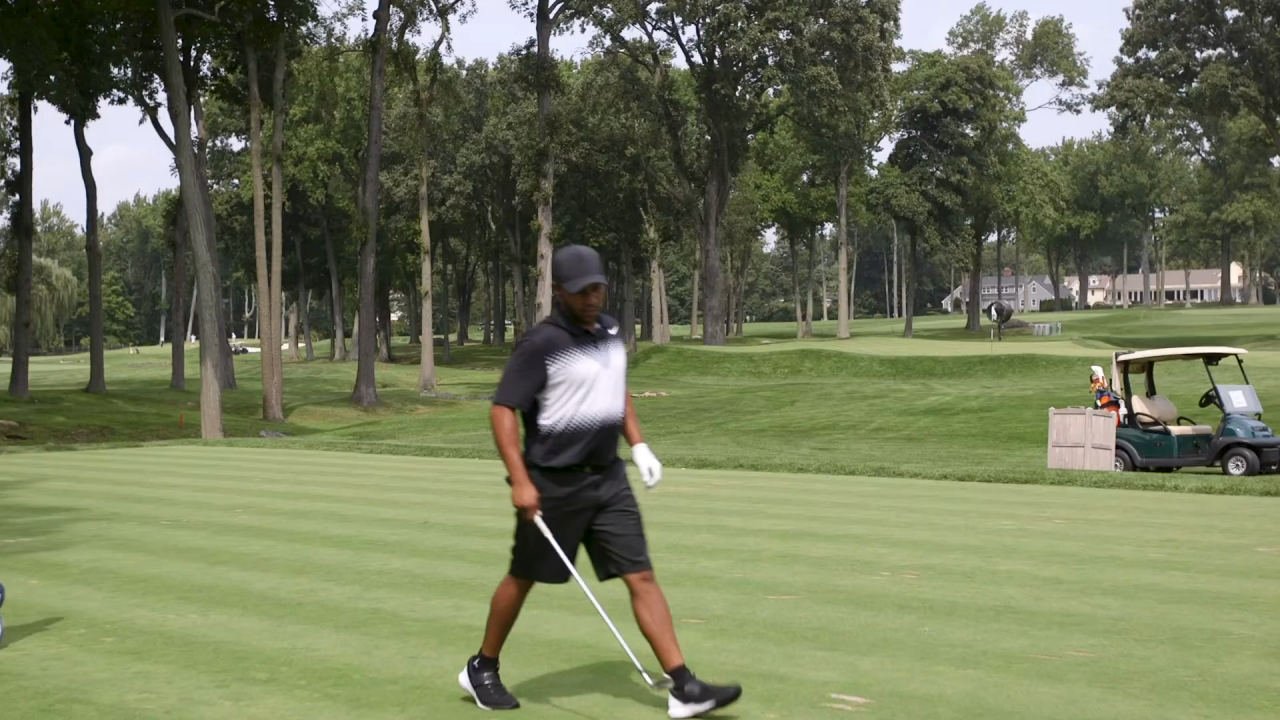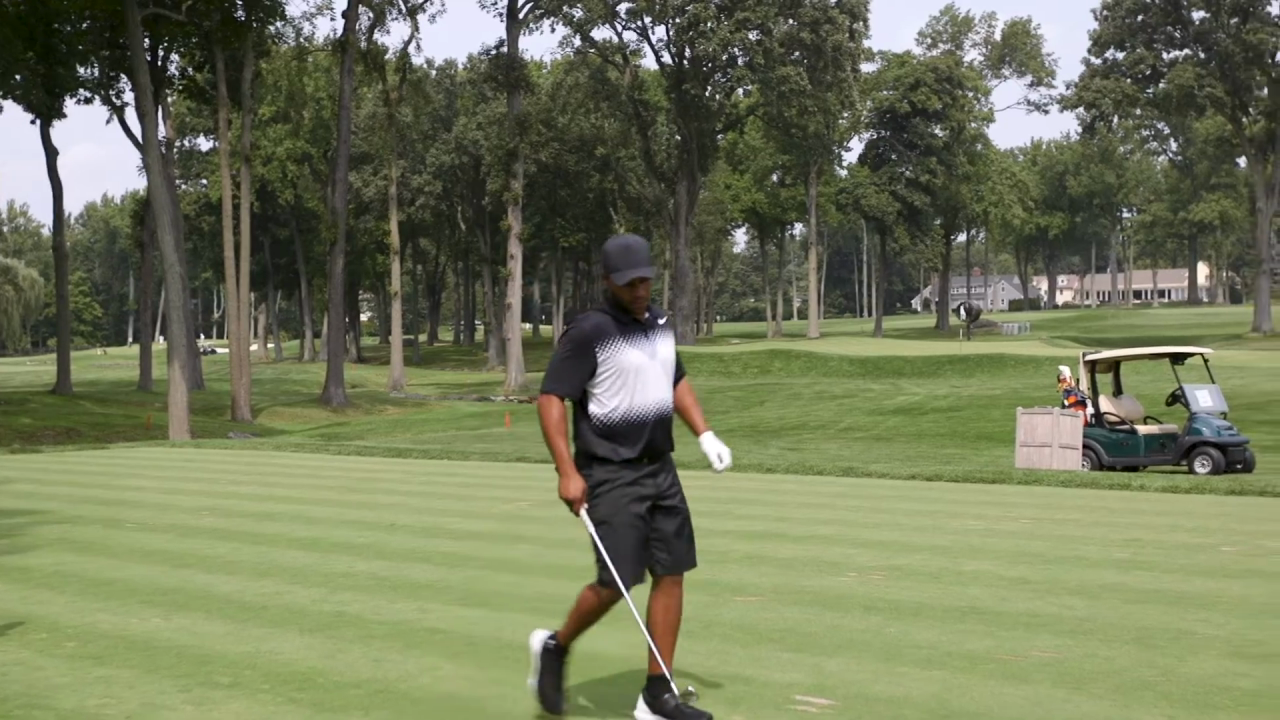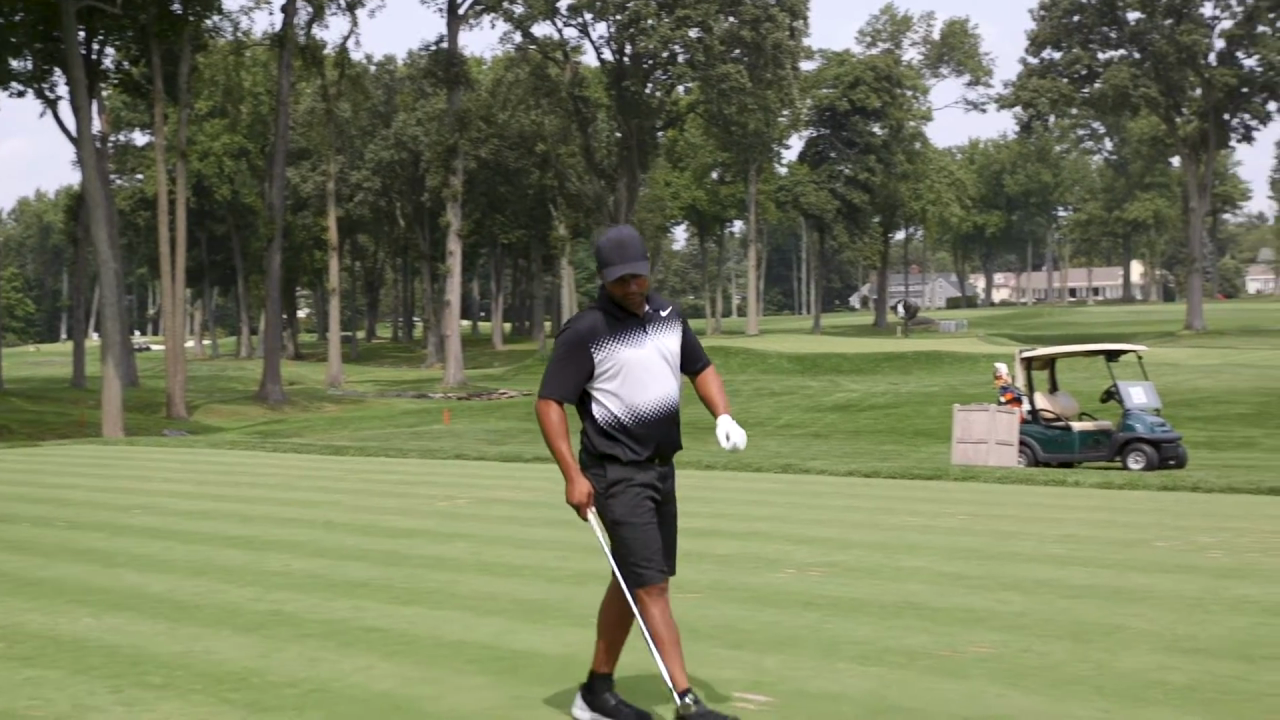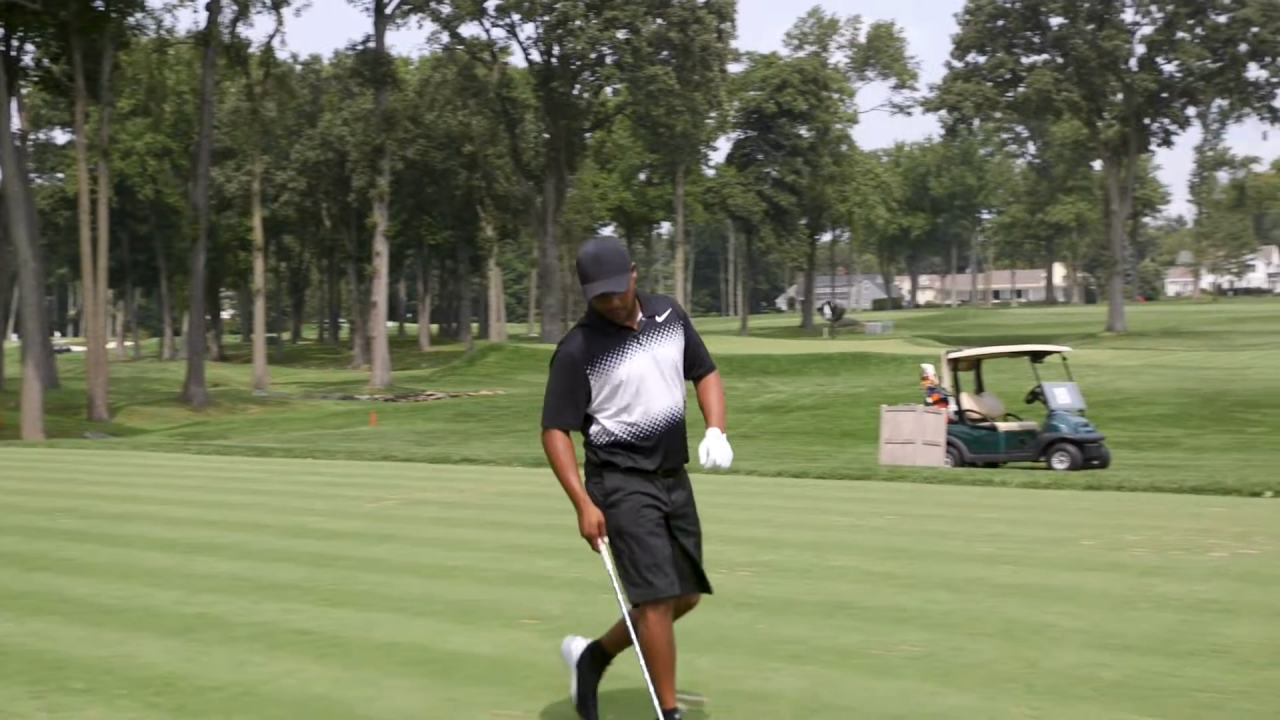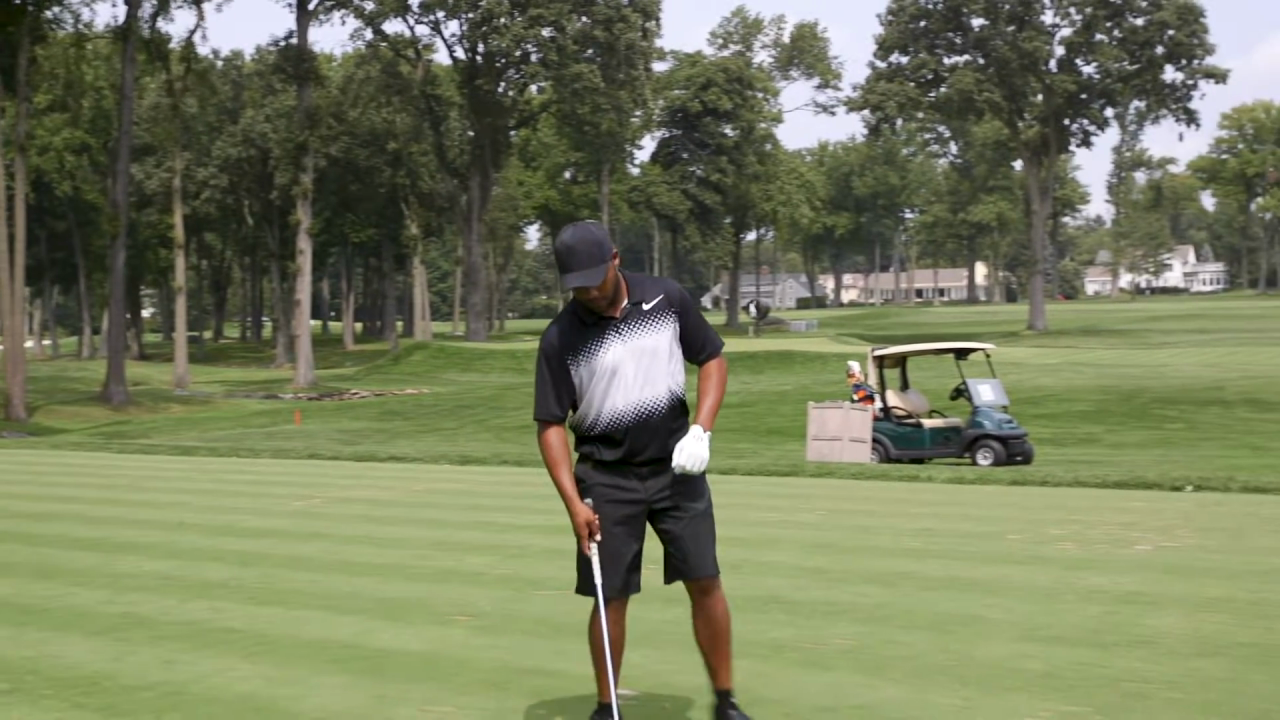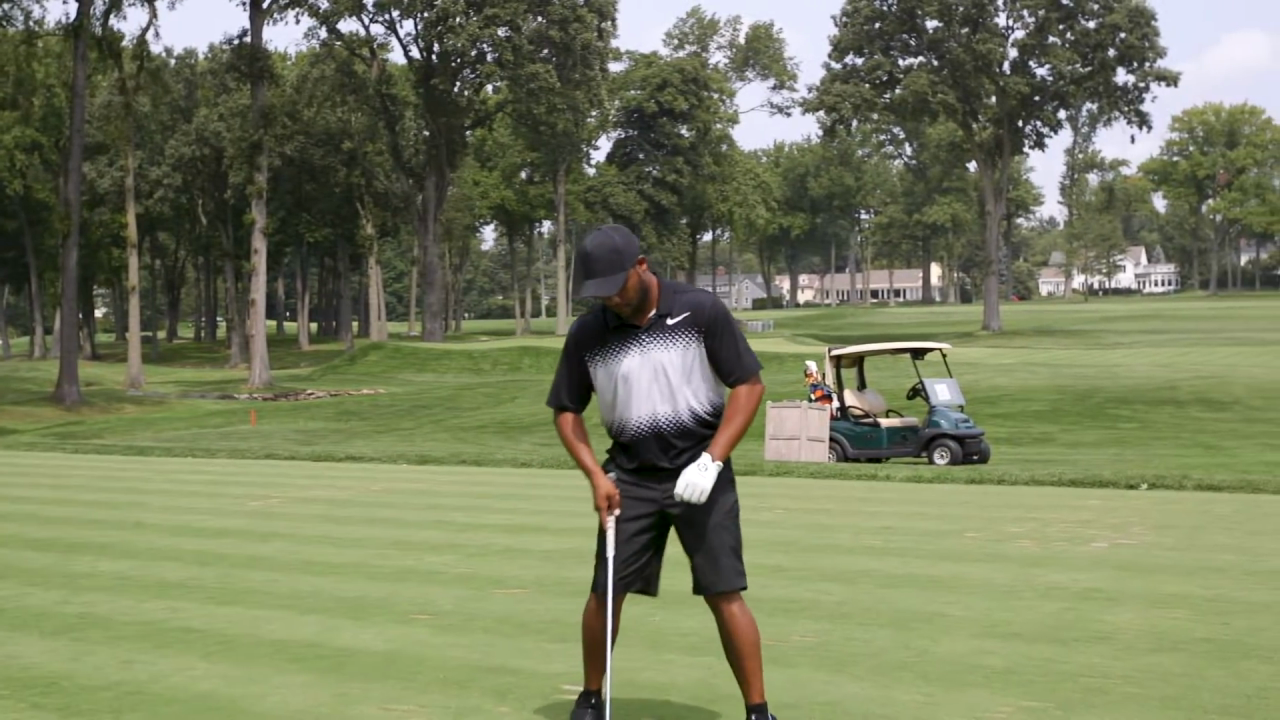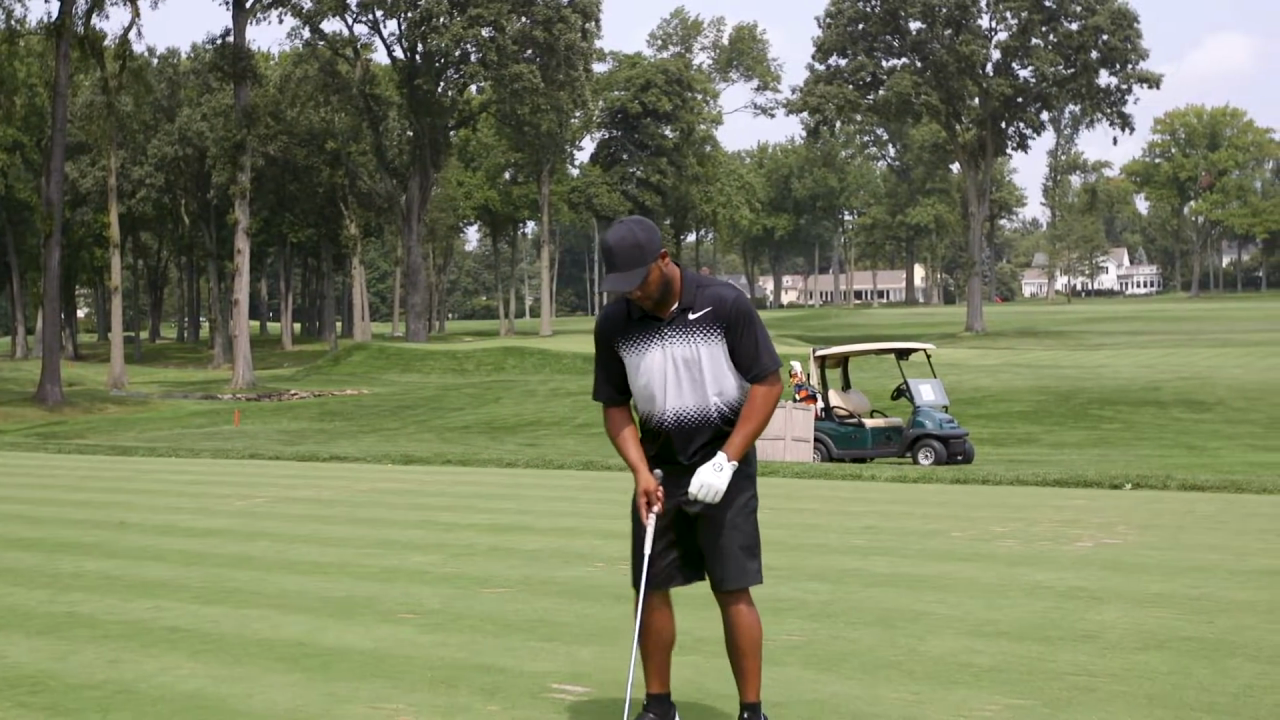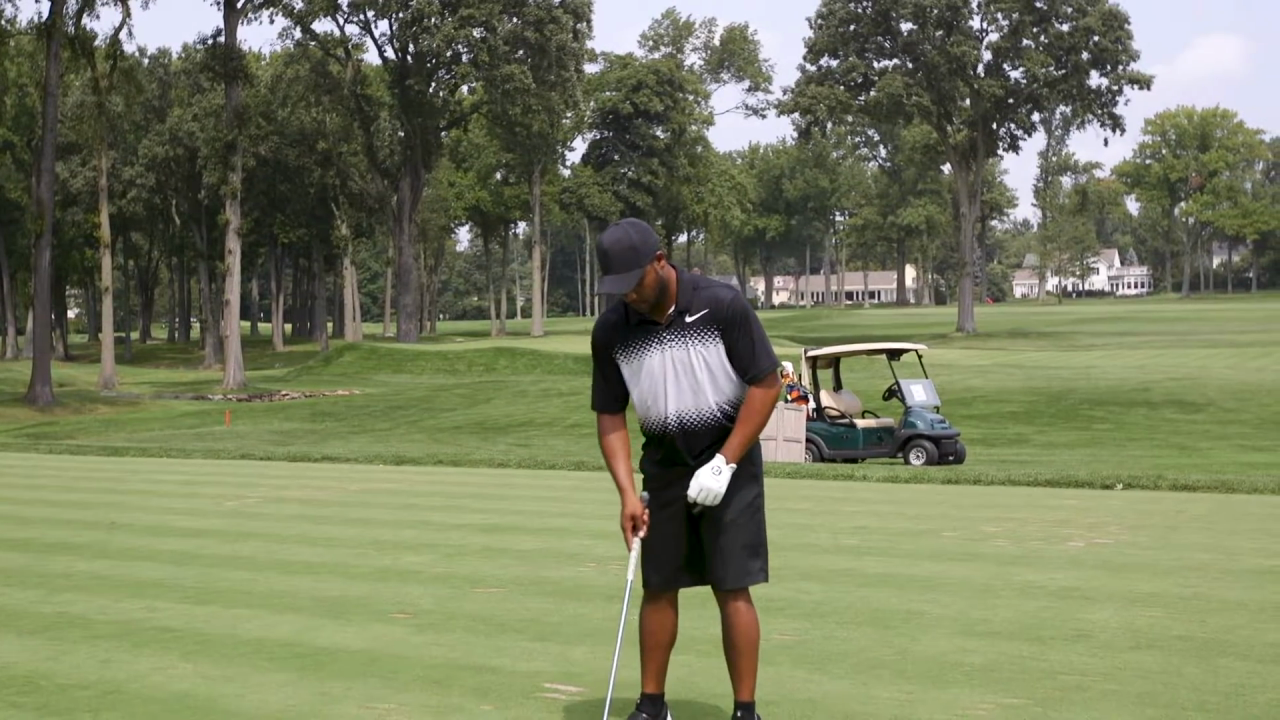
dt=0.5s
person 1, frame 1
left shoulder: (611, 331)
right shoulder: (540, 343)
right elbow: (503, 410)
left wrist: (639, 445)
right wrist: (520, 480)
left hip: (608, 478)
right hip: (556, 483)
left knee: (642, 577)
right knee: (525, 577)
right ankle: (482, 667)
person 1, frame 2
left shoulder: (661, 322)
right shoulder: (589, 330)
left elbow: (677, 383)
right elbow: (550, 398)
left wrist: (705, 434)
right wrist: (567, 471)
left hip: (660, 469)
right hip: (610, 474)
left knee: (670, 575)
right knee: (615, 583)
right ankle: (556, 646)
person 1, frame 3
left shoulder: (667, 313)
right shoulder: (585, 330)
left elbow: (701, 368)
right elbow: (549, 402)
left wrist: (724, 416)
right wrist: (573, 475)
left hip: (660, 468)
right hip: (616, 474)
left knee: (630, 582)
right knee: (652, 586)
person 1, frame 4
left shoulder: (669, 313)
right shoulder: (578, 349)
left elbow: (705, 373)
right elbow: (555, 430)
left wrist: (715, 431)
right wrist: (583, 504)
left hip: (673, 478)
right hip: (621, 483)
left knee: (685, 595)
right knee: (657, 599)
left ankle: (592, 656)
person 1, frame 5
left shoulder: (667, 298)
right shoulder: (560, 338)
left elbow: (712, 359)
right elbow: (551, 425)
left wrist: (699, 431)
right wrist: (574, 502)
left hip: (674, 467)
right hip: (607, 476)
left knee: (704, 582)
right knee: (611, 597)
person 1, frame 6
left shoulder: (702, 311)
right shoulder: (587, 333)
left elbow: (749, 385)
right elbow: (566, 411)
left wrist: (711, 460)
right wrist: (596, 475)
left hip: (698, 474)
right hip: (630, 476)
left knee: (724, 594)
right knee: (605, 593)
person 1, frame 7
left shoulder: (725, 304)
right shoulder: (613, 323)
left elbow: (767, 383)
right elbow: (615, 406)
left wrist: (725, 461)
right wrist: (641, 472)
left hip: (722, 465)
right hip: (659, 469)
left knee: (732, 591)
right knee: (652, 588)
person 1, frame 8
left shoulder: (723, 305)
right shoulder: (610, 330)
left elbow: (766, 384)
right elbow: (610, 415)
left wrist: (723, 464)
right wrist: (627, 493)
left hip: (728, 461)
right hip: (663, 465)
left knee: (732, 589)
right knee: (658, 588)
